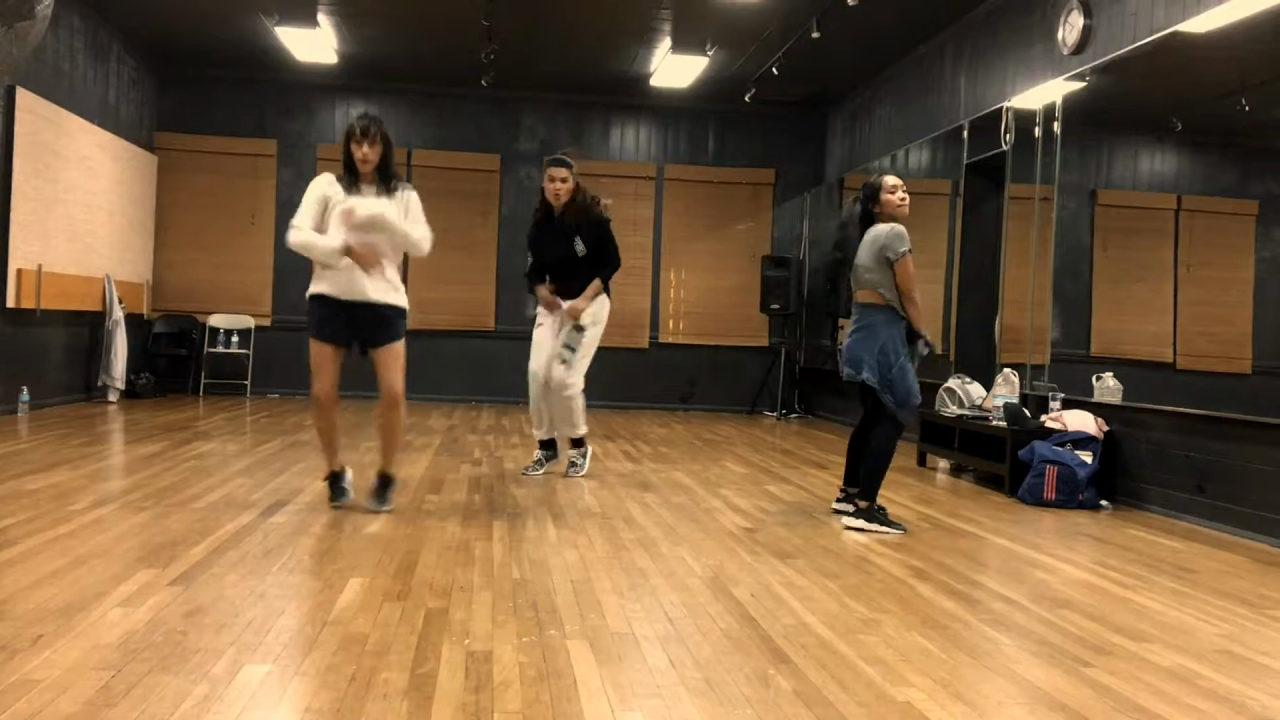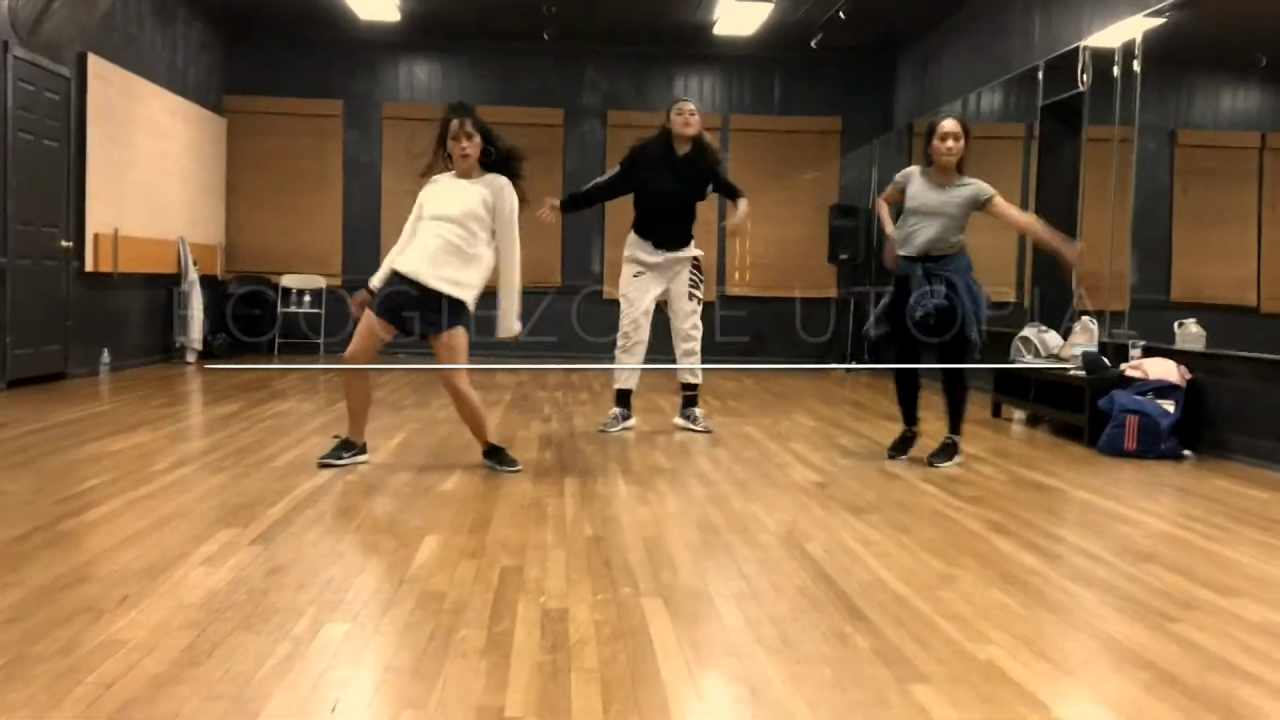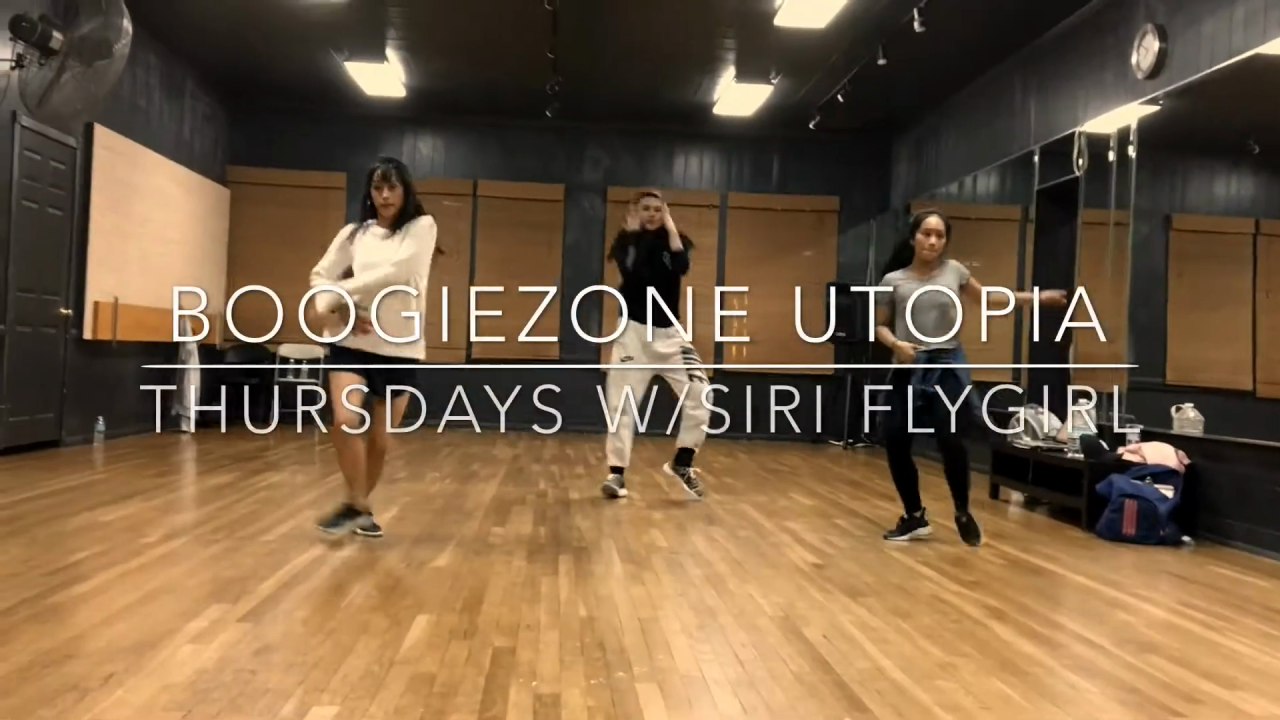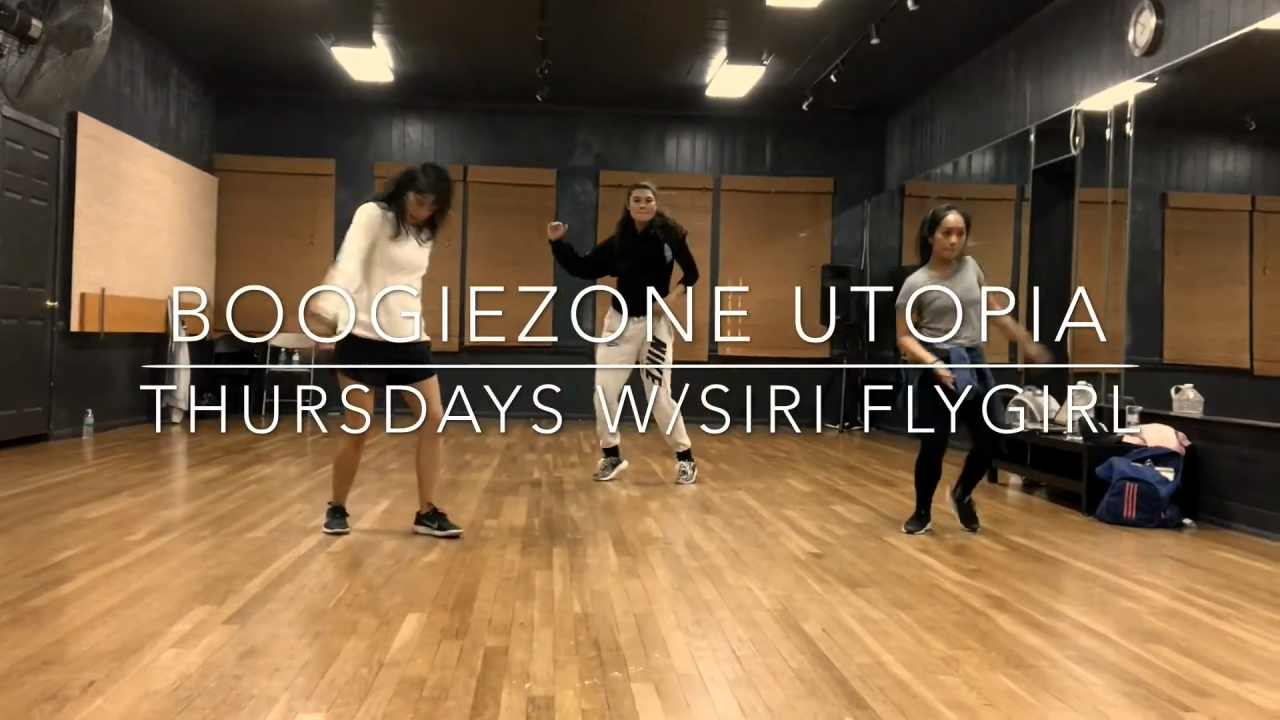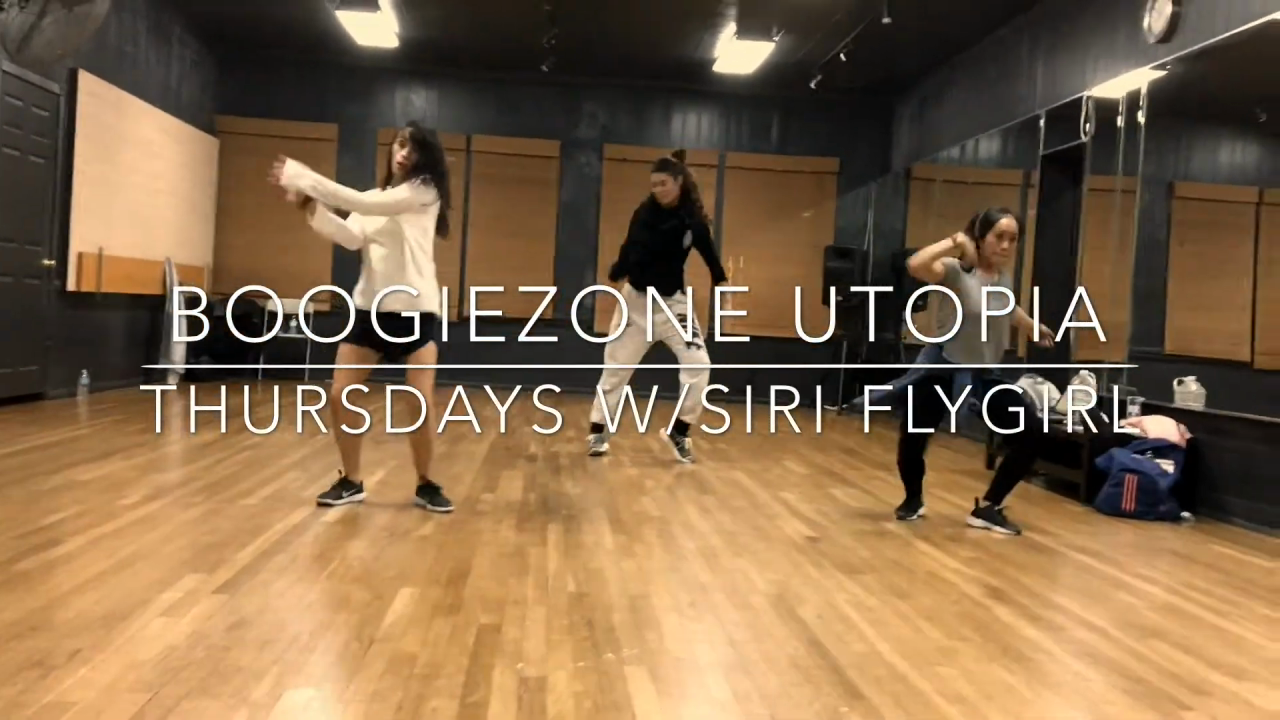
dt=1s
person 1, frame 1
left shoulder: (402, 195)
right shoulder: (326, 185)
left elbow: (422, 245)
right elbow: (296, 237)
left wrist: (374, 216)
right wrist: (344, 248)
left hip: (384, 303)
right hip: (331, 300)
left knee: (392, 394)
right knee: (322, 395)
left ankle: (386, 477)
right ankle: (337, 473)
person 1, frame 2
left shoulder: (499, 187)
right shoulder: (433, 187)
left elbow: (508, 252)
right elbow: (408, 241)
left wrist: (508, 317)
right wrist: (374, 287)
left hip: (450, 294)
right hip: (404, 282)
left knee: (456, 383)
right knee: (354, 360)
left ankle: (490, 447)
right ankle: (354, 443)
person 1, frame 3
left shoulder: (422, 227)
right shoulder: (354, 234)
left elbow: (394, 273)
right elbow: (320, 276)
left wrist: (335, 295)
right wrist: (336, 309)
left hip: (400, 349)
right hip: (352, 344)
left knee: (379, 441)
right knee: (345, 421)
left ankle: (357, 506)
right ankle: (356, 505)
person 1, frame 4
left shoulder: (423, 236)
right shoulder: (372, 216)
right elbow: (349, 264)
right wrist: (326, 308)
left hip: (410, 340)
right hip: (364, 337)
left knee: (433, 421)
right knee: (356, 431)
left ankle: (427, 512)
right ankle: (337, 508)
person 1, frame 5
left shoulder: (424, 191)
right shoulder: (374, 199)
left elbow: (364, 203)
right elbow: (351, 235)
left wrist: (305, 177)
right wrist: (310, 204)
left hip: (415, 309)
right hip: (368, 308)
left knee: (422, 404)
right knee: (340, 395)
left ankle: (426, 484)
right ankle: (351, 481)
person 2, frame 1
left shoulder: (871, 236)
right shoulder: (894, 233)
right elbow: (909, 294)
left wrist: (910, 333)
right wrist: (920, 334)
left hip: (868, 330)
right hip: (881, 332)
left knee: (872, 419)
right knee: (892, 420)
left ankle: (849, 493)
right ankle: (864, 508)
person 2, frame 2
left shoulder: (972, 189)
right shoulder: (910, 177)
left elbow: (1016, 217)
right elbow: (883, 201)
left wrist: (1060, 245)
right wrist: (890, 232)
left hip: (949, 273)
right hip: (910, 273)
left knee: (953, 361)
right knee: (906, 360)
left ankle: (952, 441)
right ankle: (909, 431)
person 2, frame 3
left shoulder: (954, 271)
right shoulder: (892, 281)
left elbow: (986, 298)
right elbow: (880, 326)
left wrist: (1036, 298)
right wrist: (895, 344)
left hip: (947, 365)
right hip: (909, 370)
left knee: (951, 439)
right knee: (895, 443)
left ankle: (963, 514)
right ankle: (914, 516)
person 2, frame 4
left shoulder: (970, 268)
right shoulder: (916, 284)
left elbow: (993, 309)
right elbow: (904, 337)
left wrist: (1025, 341)
right wrist: (933, 364)
left hip: (973, 365)
right hip: (936, 370)
left knee: (988, 442)
right knee: (934, 447)
left ankle: (963, 495)
right ankle: (922, 512)
person 2, frame 5
left shoulder: (1003, 279)
right shoulder: (956, 270)
right elbow: (916, 267)
left wrist: (1036, 329)
right wrist: (951, 244)
left hip: (988, 377)
right hip: (945, 372)
left knee: (1031, 438)
right knee: (911, 445)
left ankle: (988, 506)
right ankle: (913, 498)
person 3, frame 1
left shoulder: (591, 218)
right shoulder: (541, 223)
left elbow: (612, 262)
right elbow: (534, 267)
left wrist: (584, 300)
right wrist: (539, 289)
left hip: (590, 304)
right hip: (553, 306)
left knee: (565, 379)
right knee: (537, 374)
left ankle: (579, 447)
right ankle: (546, 448)
person 3, frame 2
left shoulder: (706, 162)
right shoulder: (646, 154)
left elbow: (726, 188)
right elbow: (610, 185)
left wrist: (741, 205)
right wrist: (565, 204)
left hip: (682, 254)
right hip: (643, 251)
left knee: (689, 328)
right knee: (632, 327)
left ankle: (689, 406)
right ankle: (622, 408)
person 3, frame 3
left shoulder: (672, 243)
right shoulder: (628, 246)
left elbow: (681, 267)
right elbow: (635, 273)
left wrist: (671, 227)
right wrist: (634, 232)
left hip: (670, 332)
right hip: (634, 331)
left knee: (700, 394)
right knee: (622, 404)
left ankle: (683, 463)
right ankle: (617, 474)
person 3, frame 4
left shoulder: (670, 234)
right shoulder: (616, 243)
left elbow: (691, 273)
right elbow: (582, 269)
left wrist: (676, 296)
right wrist: (558, 242)
left hip: (655, 322)
right hip: (619, 321)
left knee: (659, 394)
right knee: (604, 391)
left ankle: (685, 458)
right ankle: (612, 455)
person 3, frame 5
left shoulder: (694, 219)
right shoulder: (645, 213)
left elbow: (710, 257)
right wrist: (615, 275)
left hip: (673, 302)
right hip: (636, 299)
left knee: (698, 367)
right knee: (616, 367)
left ankle: (679, 431)
right ankle: (598, 432)
